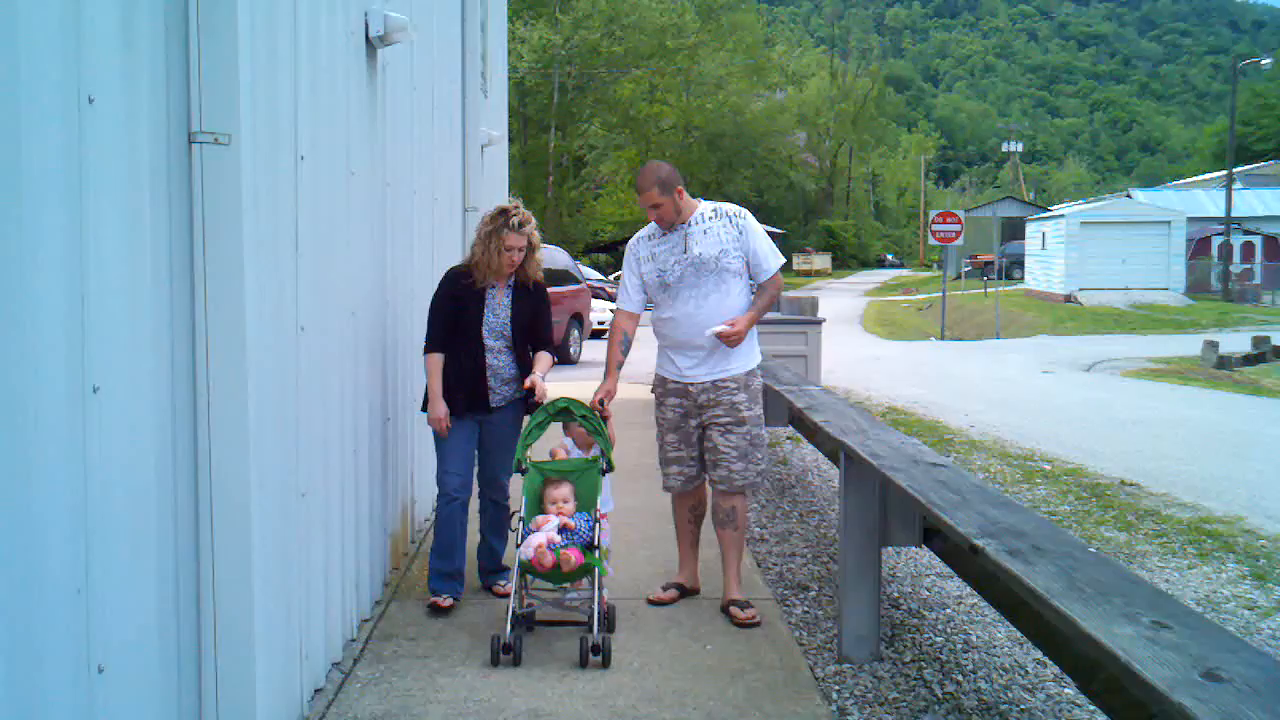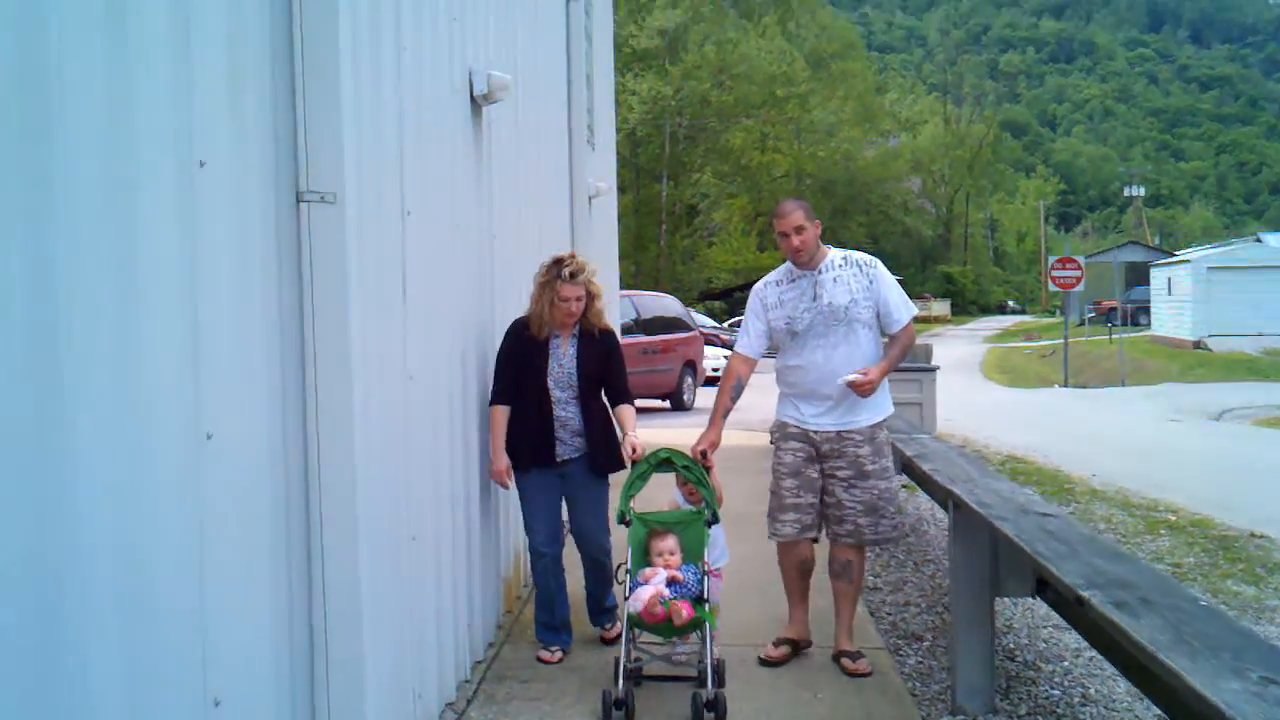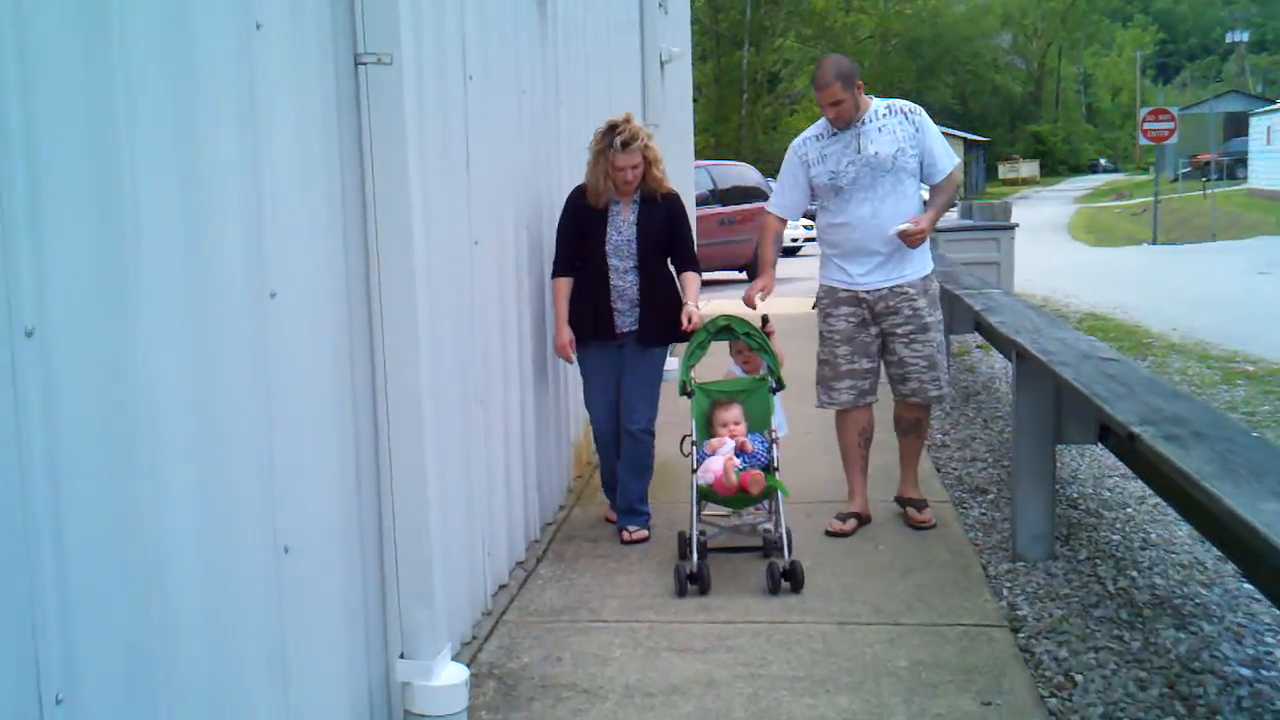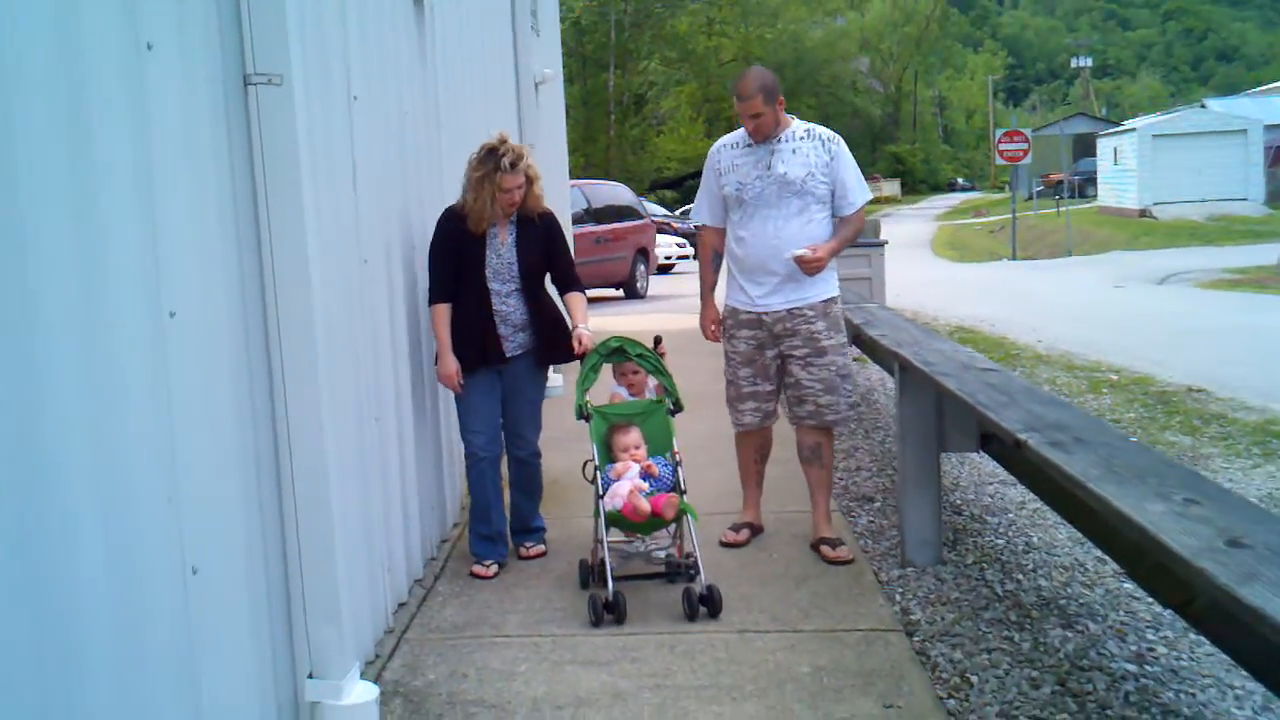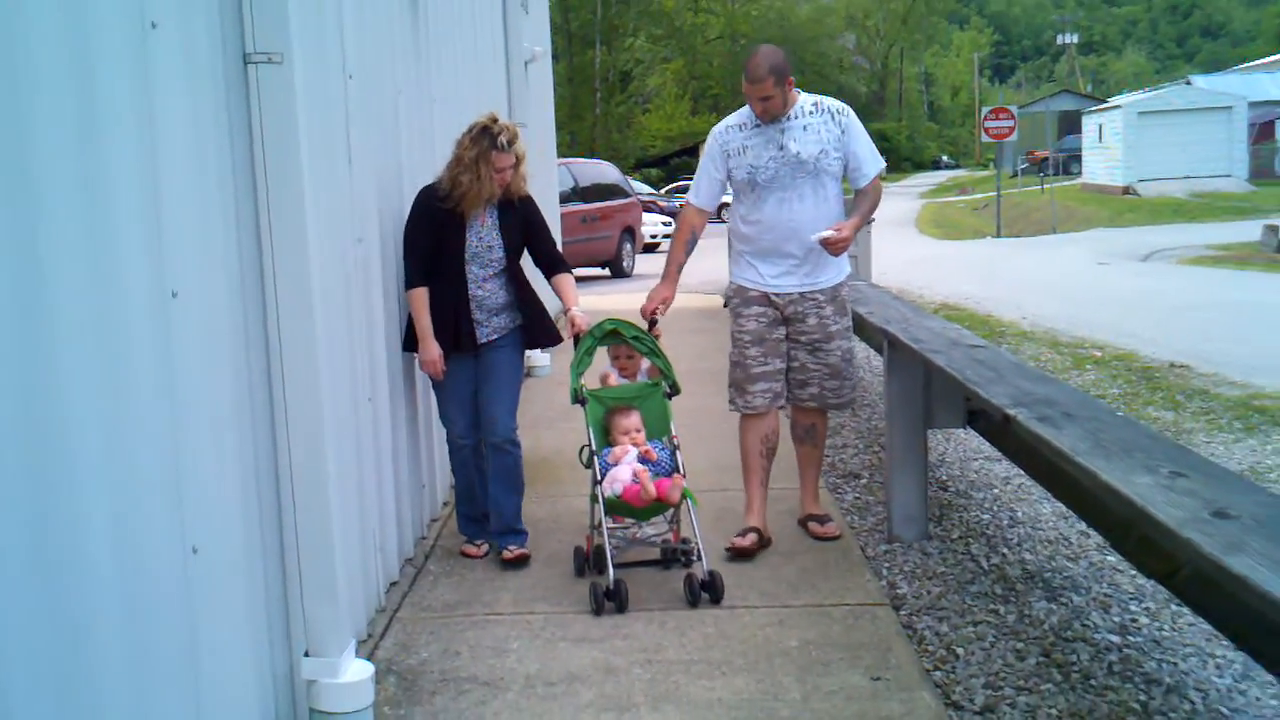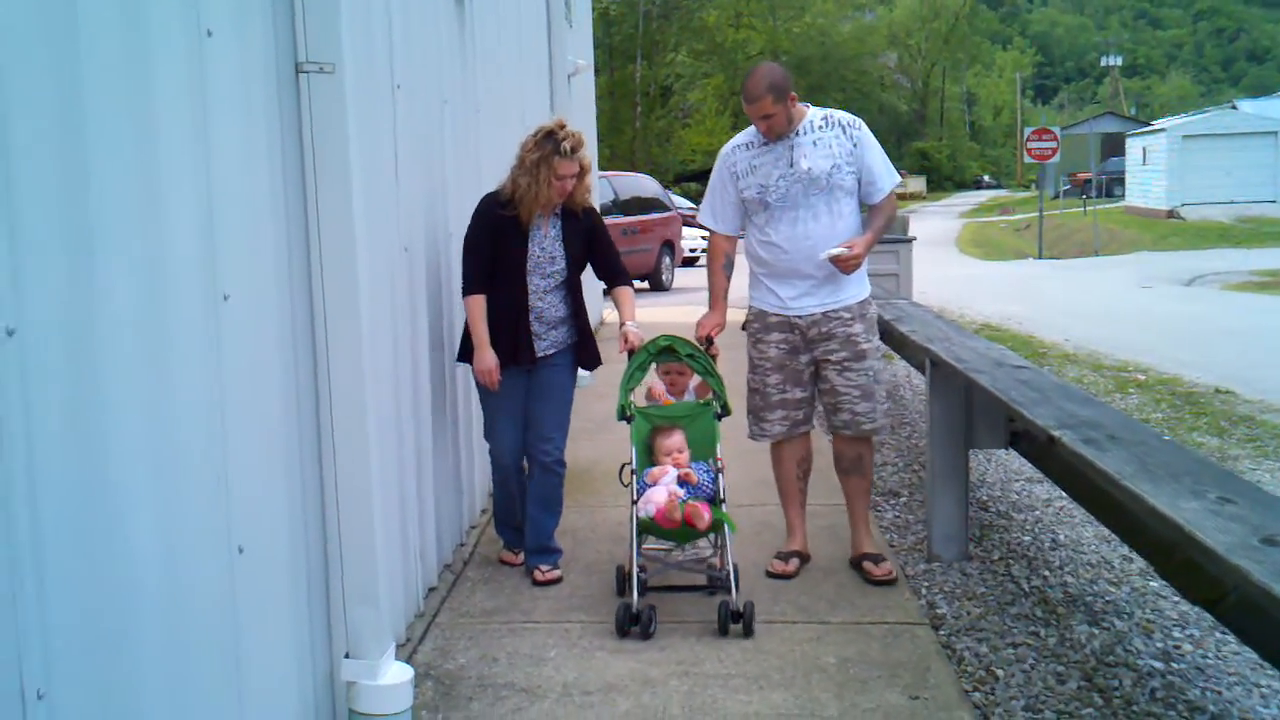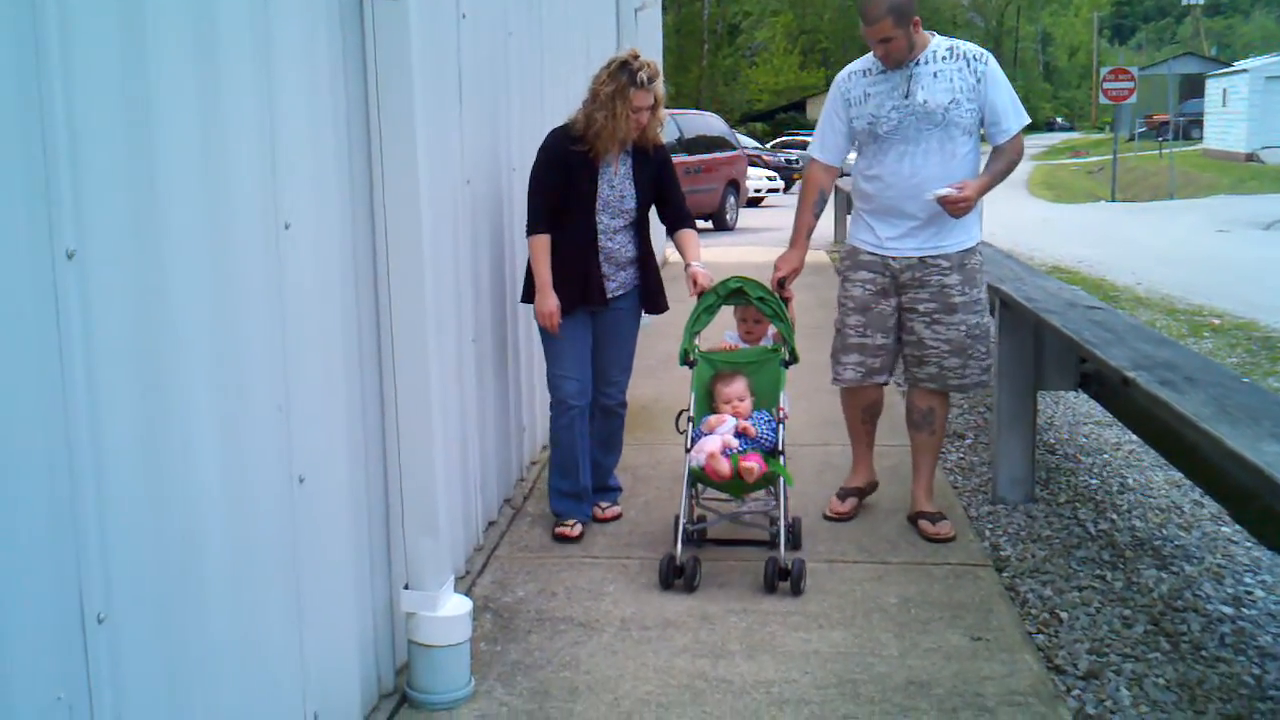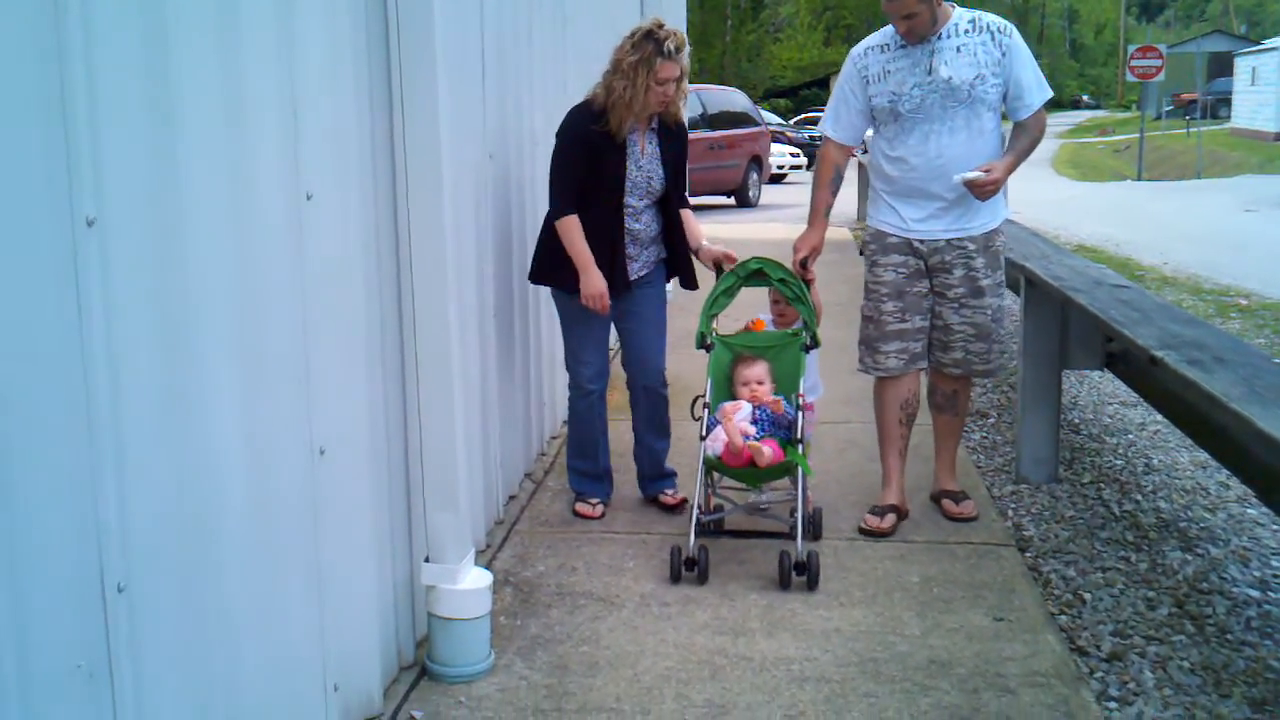
dt=0.7s
person 1, frame 1
left shoulder: (735, 220)
right shoulder: (640, 245)
left elbow: (772, 280)
right elbow: (626, 314)
left wrist: (748, 319)
right wrist: (611, 377)
left hip: (733, 376)
right hip: (674, 379)
left knee: (730, 481)
right knee: (683, 480)
left ankle: (733, 590)
right ankle: (686, 574)
person 1, frame 2
left shoulder: (865, 269)
right shoulder: (766, 291)
left elbow: (904, 331)
right elbow: (742, 359)
left wrist: (881, 370)
right wrist: (715, 427)
left hip: (859, 427)
right hip: (795, 426)
left knee: (850, 535)
right knee: (790, 531)
left ankle: (844, 640)
right ankle: (797, 626)
person 1, frame 3
left shoulder: (909, 118)
right shoulder: (806, 147)
left elbow: (947, 179)
right elbow: (776, 215)
left wrist: (929, 218)
right wrist: (766, 271)
left hip: (909, 281)
right hip: (842, 289)
left knee: (918, 389)
right knee: (850, 396)
left ankle: (909, 487)
right ankle: (857, 500)
person 1, frame 4
left shoulder: (825, 145)
right shoulder: (722, 153)
left elbow: (855, 214)
right elbow: (711, 233)
left wrist: (830, 248)
right wrist: (707, 302)
left hip: (812, 304)
right hip: (745, 308)
left knee: (816, 416)
right knee: (750, 416)
left ankle: (823, 525)
right ankle: (751, 511)
person 1, frame 5
left shoulder: (835, 117)
right shoulder: (726, 135)
left elbow: (869, 185)
right elbow: (696, 209)
left wrist: (853, 224)
right wrist: (669, 280)
left hip: (821, 286)
right hip: (754, 288)
left knee: (813, 400)
right knee: (756, 401)
left ankle: (810, 503)
right ankle: (755, 518)
person 1, frame 6
left shoulder: (847, 131)
right shoulder: (734, 155)
left elbow: (884, 201)
right elbow: (722, 237)
left wrist: (865, 241)
right wrist: (717, 308)
left hip: (845, 306)
right hip: (774, 314)
left knee: (855, 425)
right knee: (785, 427)
left ankle: (863, 541)
right ankle: (796, 538)
person 1, frame 7
left shoulder: (974, 65)
right shoulder: (851, 82)
left elbow: (1011, 142)
right elbow: (822, 167)
left wrist: (980, 185)
right wrist: (798, 247)
left hip: (947, 253)
right hip: (869, 251)
left knee: (933, 378)
right knee: (858, 371)
left ankle: (923, 498)
right ankle: (861, 472)
person 1, frame 8
right shoulder: (866, 57)
left elbow: (1032, 116)
right elbow: (836, 146)
left wrist: (1006, 165)
right wrist: (816, 227)
left hip: (972, 233)
right hip: (894, 234)
left knee: (957, 362)
right knee: (895, 361)
left ankle: (946, 478)
right ankle: (892, 490)
person 2, frame 1
left shoulder: (533, 290)
right shoulder: (457, 281)
left elbow: (543, 344)
right elbow: (435, 343)
left wrist: (538, 373)
right wrist: (436, 397)
left hip: (506, 403)
right hip: (459, 403)
left knee: (497, 489)
right knee: (453, 489)
left ankle: (494, 570)
right ankle: (444, 584)
person 2, frame 2
left shoulder: (601, 338)
right shoulder: (522, 334)
left elbow: (619, 394)
right elbow: (502, 396)
left wrist: (630, 433)
right wrist: (499, 451)
left hip: (587, 455)
right hip: (535, 457)
left knee: (594, 540)
right knee: (544, 547)
left ankle: (605, 612)
right ankle: (552, 635)
person 2, frame 3
left shoulder: (665, 202)
right shoulder: (582, 201)
left elbow: (686, 261)
right elbow: (564, 266)
left wrist: (690, 302)
right wrist: (562, 324)
left hip: (648, 329)
right hip: (596, 328)
left knee: (638, 424)
right knee: (603, 419)
left ankle: (633, 513)
right ankle: (616, 496)
person 2, frame 4
left shoulder: (541, 221)
right shoulder: (455, 224)
left elbow: (567, 279)
right elbow: (440, 292)
left wrist: (580, 324)
right wrist: (446, 352)
left hip: (527, 351)
right hip: (475, 354)
left knee: (524, 446)
right knee: (482, 449)
left ankle: (529, 531)
right ankle: (488, 548)
person 2, frame 5
left shoulder: (519, 204)
right shoulder: (433, 204)
left elbow: (552, 261)
right elbow: (416, 277)
left wrist: (572, 307)
right wrist: (426, 339)
left hip: (503, 334)
right hip: (450, 338)
left knee: (500, 433)
right knee: (462, 437)
left ankle: (508, 534)
right ankle: (476, 528)
person 2, frame 6
left shoulder: (581, 217)
right shoulder: (495, 211)
left elbow: (615, 274)
right elbow: (474, 283)
left wrist: (628, 321)
right wrist: (482, 347)
left hip: (558, 350)
right hip: (504, 350)
left knee: (548, 453)
right knee: (505, 451)
left ankle: (542, 552)
right ankle: (513, 536)
person 2, frame 7
left shoulder: (652, 154)
right shoulder: (563, 146)
left elbow: (677, 215)
right elbow: (539, 222)
left wrist: (693, 262)
right wrist: (543, 288)
left hip: (623, 290)
right hip: (567, 291)
left knee: (610, 396)
right knee: (571, 396)
left ankle: (602, 489)
right ankle: (570, 506)
person 2, frame 8
left shoulder: (672, 130)
right shoulder: (585, 123)
left elbow: (675, 201)
right elbow: (563, 205)
left wrist: (702, 247)
right wrist: (588, 271)
left hip: (645, 269)
right hip: (584, 270)
left knee: (650, 375)
right knee: (589, 381)
left ankle: (656, 477)
right ankle: (590, 484)
